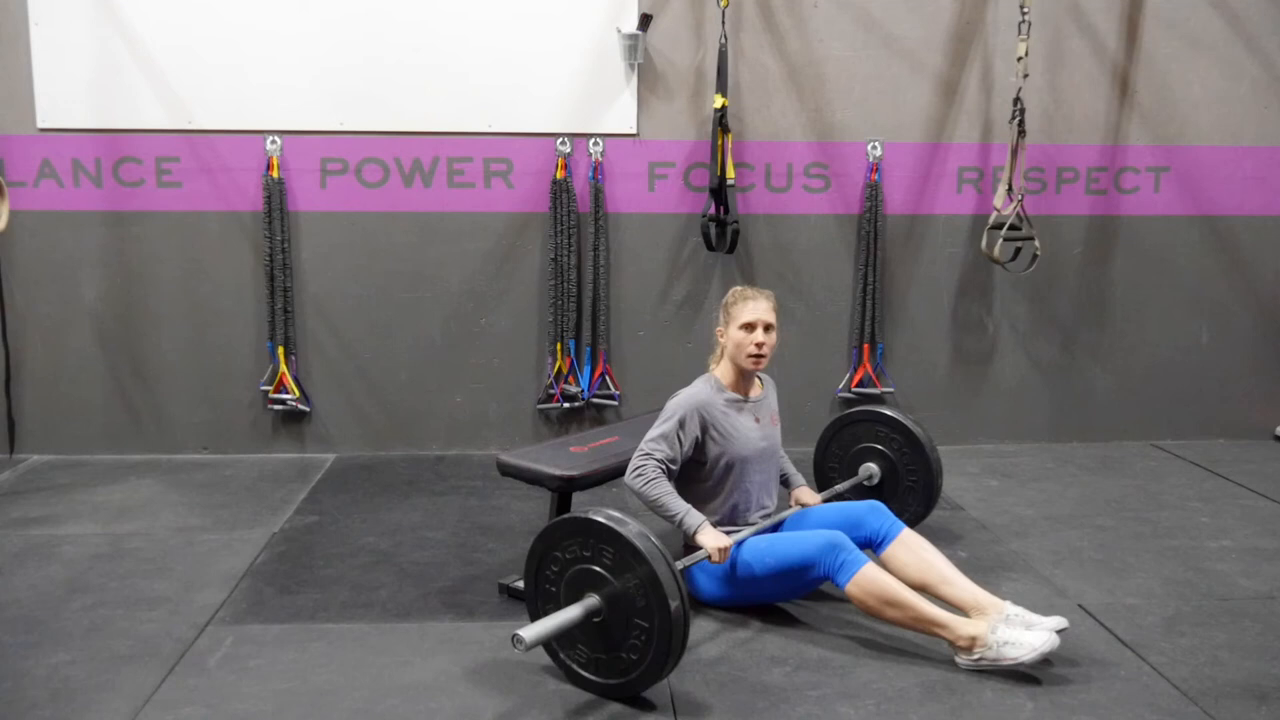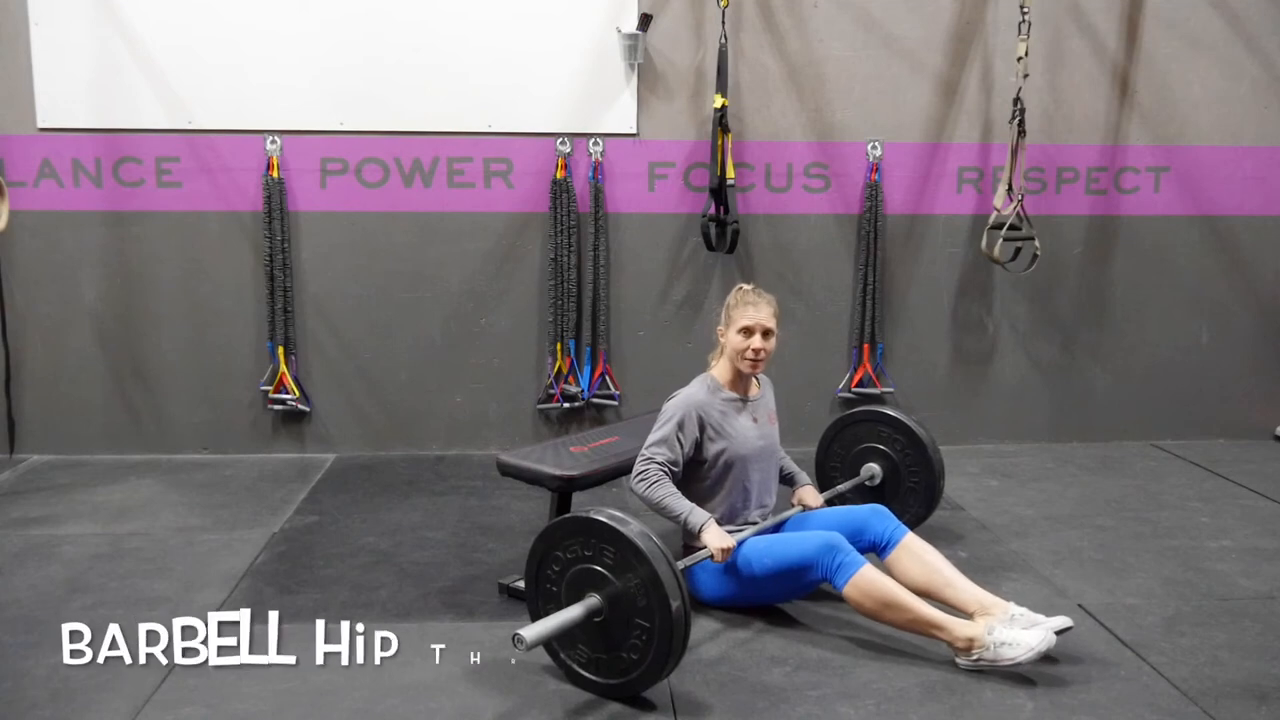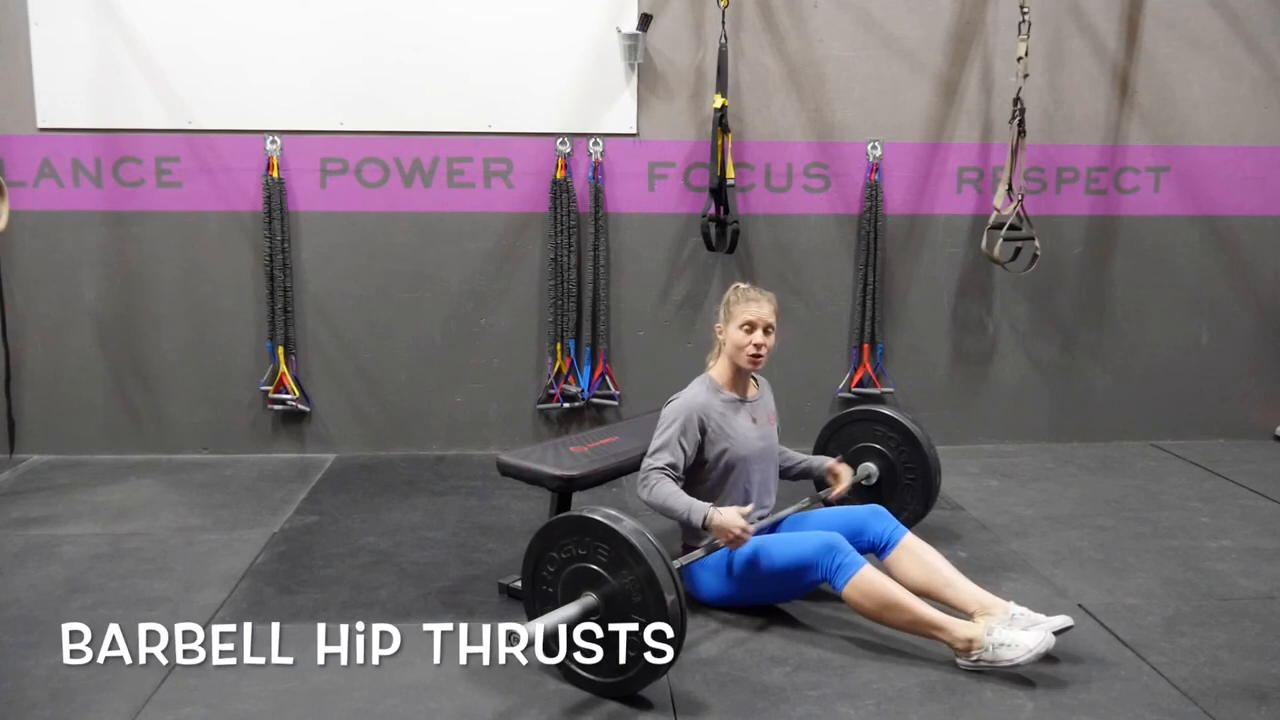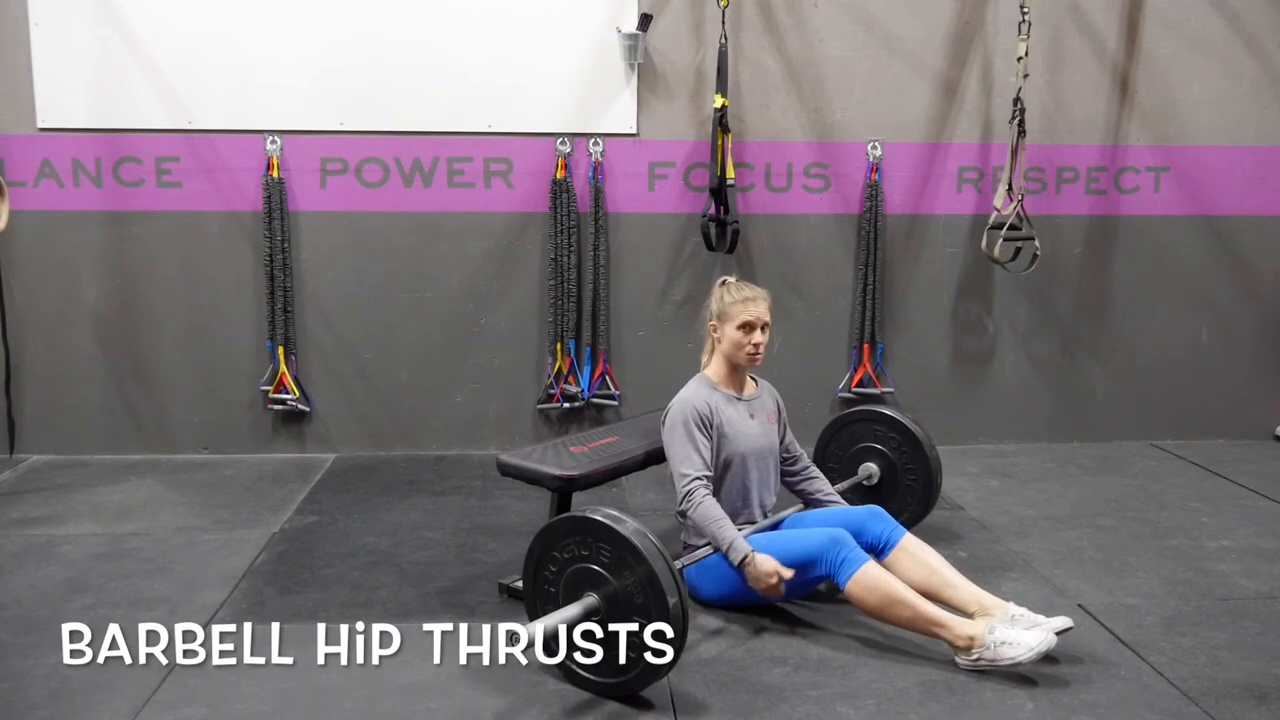
dt=0.7s
person 1, frame 1
left shoulder: (765, 388)
right shoulder: (695, 404)
right elbow: (641, 471)
left wrist: (797, 483)
right wrist: (698, 527)
left hip: (768, 532)
right hip: (719, 562)
left knee: (870, 514)
right knee: (831, 547)
left ankle: (991, 611)
right ankle: (968, 637)
person 1, frame 2
left shoulder: (762, 388)
right shoulder: (692, 405)
right elbow: (646, 476)
left wrist: (801, 481)
right wrist: (703, 525)
left hip: (766, 534)
right hip: (717, 562)
left knee: (874, 519)
right knee: (828, 548)
left ankle: (993, 612)
right ankle: (966, 638)
person 1, frame 3
left shoulder: (760, 390)
right shoulder: (691, 406)
right elbow: (653, 482)
left wrist: (825, 466)
right wrist: (709, 517)
left hip: (764, 535)
right hip: (715, 561)
left knee: (872, 519)
right knee: (828, 549)
left ankle: (993, 612)
right ankle: (965, 639)
person 1, frame 4
left shoulder: (765, 394)
right shoulder: (691, 406)
left elbow: (796, 467)
right elbow: (695, 494)
left wrist: (848, 518)
right wrist: (745, 558)
left hip: (765, 534)
right hip: (716, 560)
left knee: (871, 521)
right knee: (833, 545)
left ankle: (993, 612)
right ankle: (968, 638)
